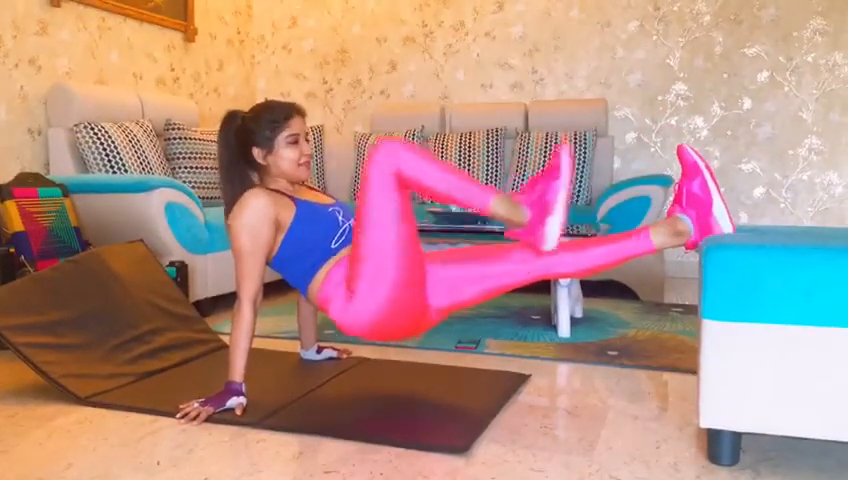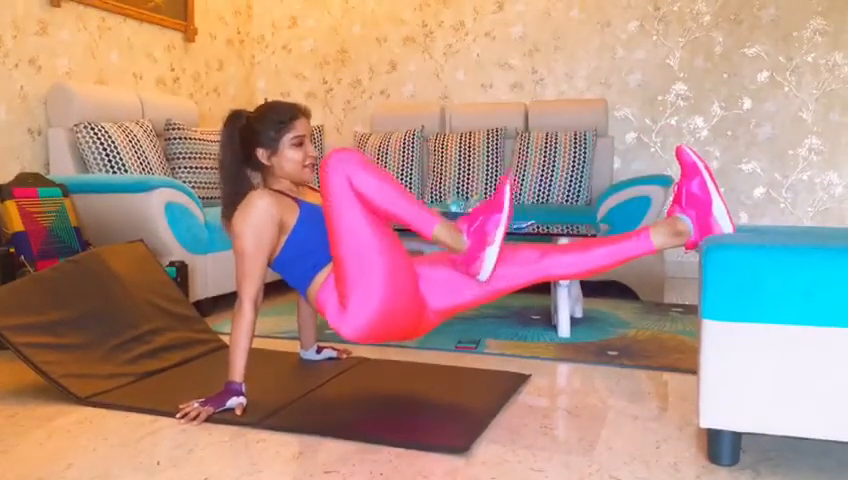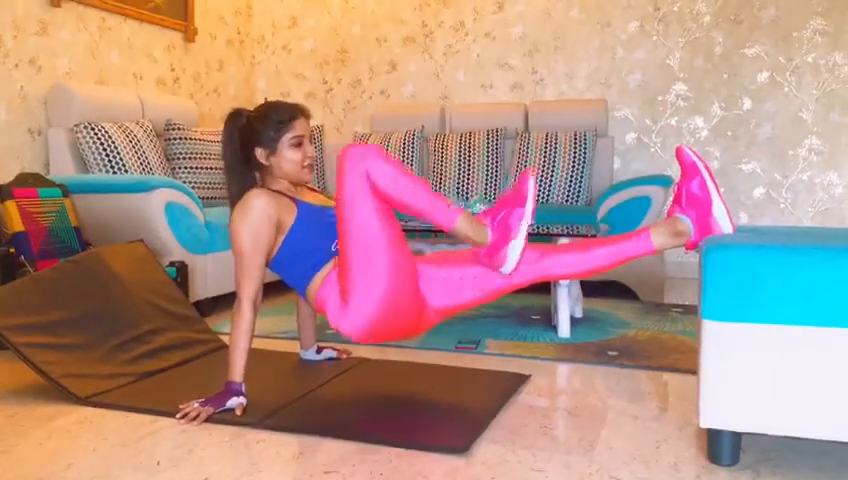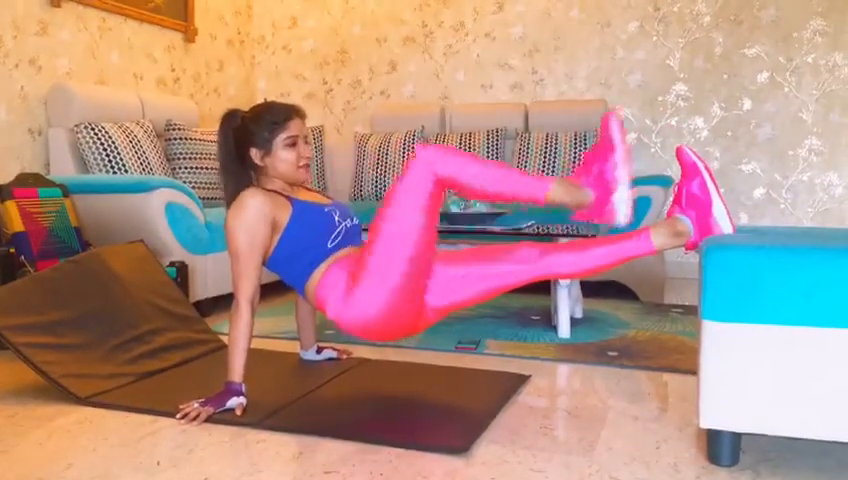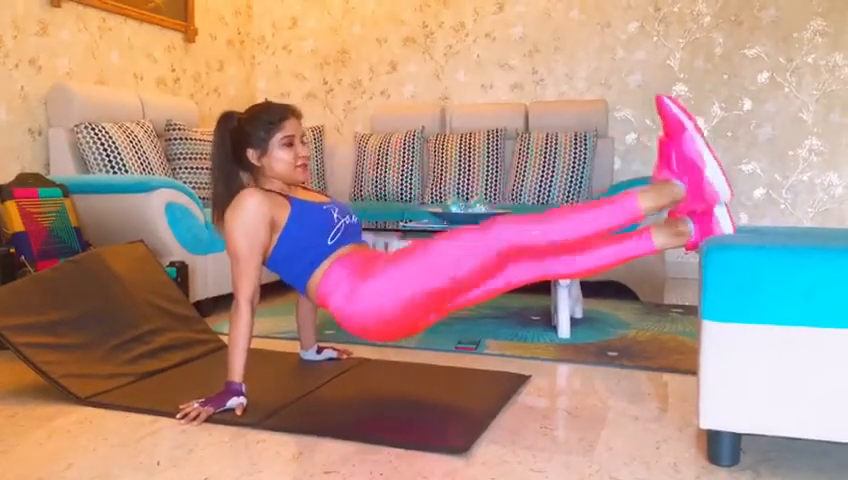
dt=0.2s
person 1, frame 1
left shoulder: (304, 193)
right shoulder: (257, 205)
right elbow: (248, 299)
left wrist: (311, 348)
right wrist: (231, 389)
left hip: (403, 294)
right hip: (373, 301)
left knee: (536, 258)
right knee: (386, 153)
left ankle: (678, 228)
right ankle: (522, 211)
person 1, frame 2
left shoulder: (304, 196)
right shoulder: (260, 207)
right elbow: (248, 299)
left wrist: (310, 347)
right wrist: (232, 388)
left hip: (405, 294)
right hip: (372, 307)
left knee: (535, 258)
right knee: (344, 164)
left ankle: (678, 229)
right ankle: (461, 236)
person 1, frame 3
left shoulder: (303, 196)
right shoulder: (259, 207)
right elbow: (247, 299)
left wrist: (310, 348)
right wrist: (232, 388)
left hip: (405, 292)
right hip: (372, 306)
left knee: (537, 258)
right knee: (360, 158)
left ankle: (679, 229)
right ankle: (480, 232)
person 1, frame 4
left shoulder: (300, 193)
right shoulder: (253, 206)
right elbow: (245, 299)
left wrist: (310, 348)
right wrist: (232, 388)
left hip: (401, 294)
right hip: (372, 301)
left knee: (536, 257)
right knee: (427, 160)
left ankle: (679, 229)
right ankle: (583, 193)
person 1, frame 5
left shoulder: (301, 195)
right shoulder: (252, 206)
right elbow: (244, 300)
left wrist: (310, 348)
right wrist: (232, 389)
left hip: (399, 297)
right hip: (373, 300)
left knee: (534, 256)
right knee: (504, 232)
left ankle: (679, 229)
right ankle: (673, 187)
